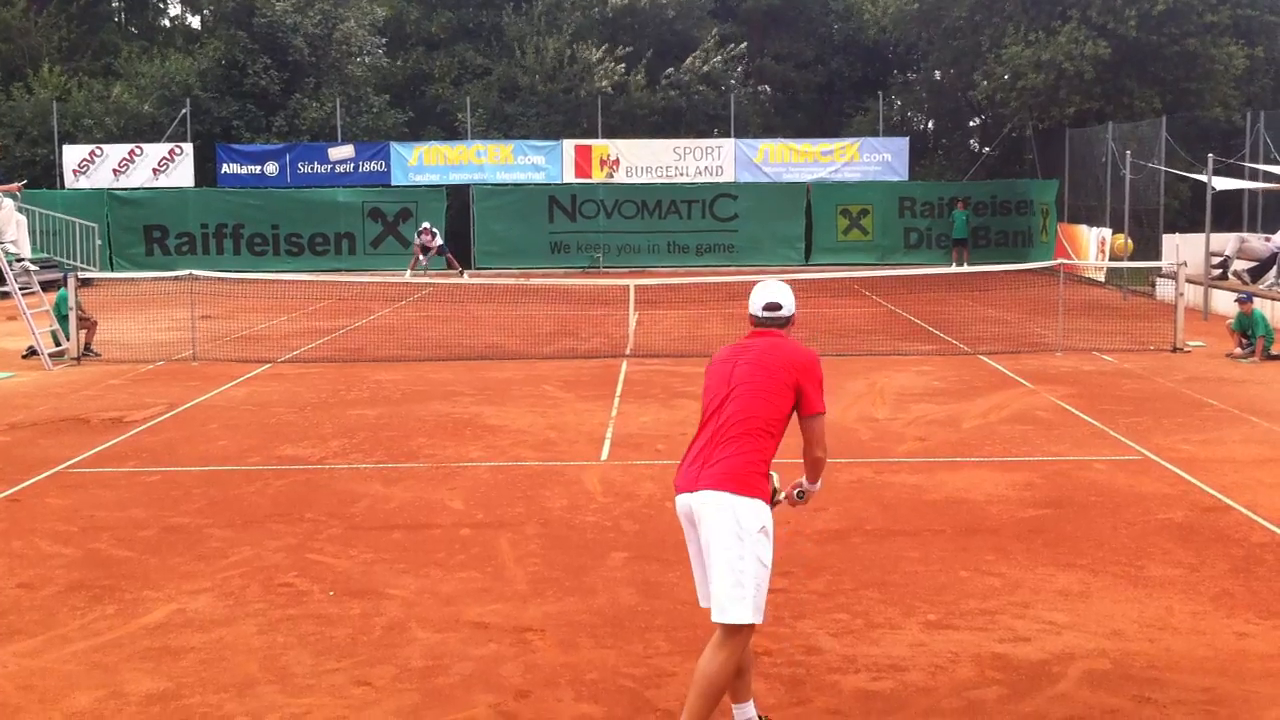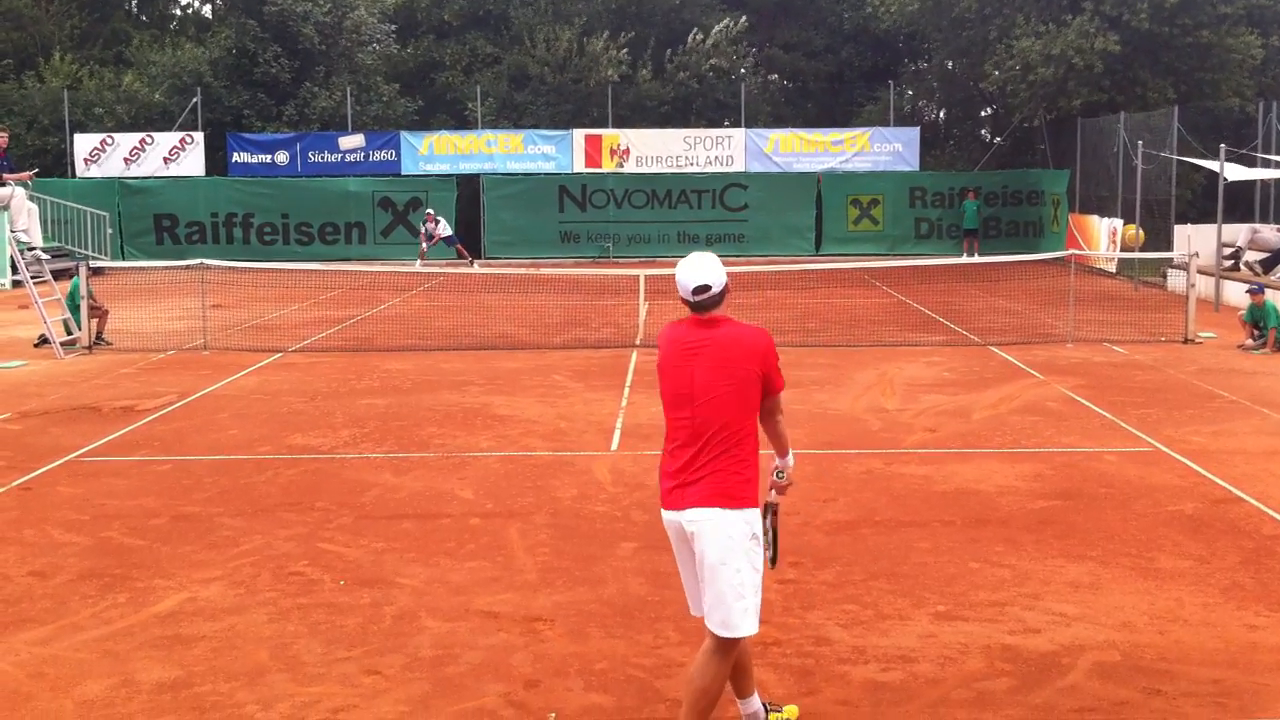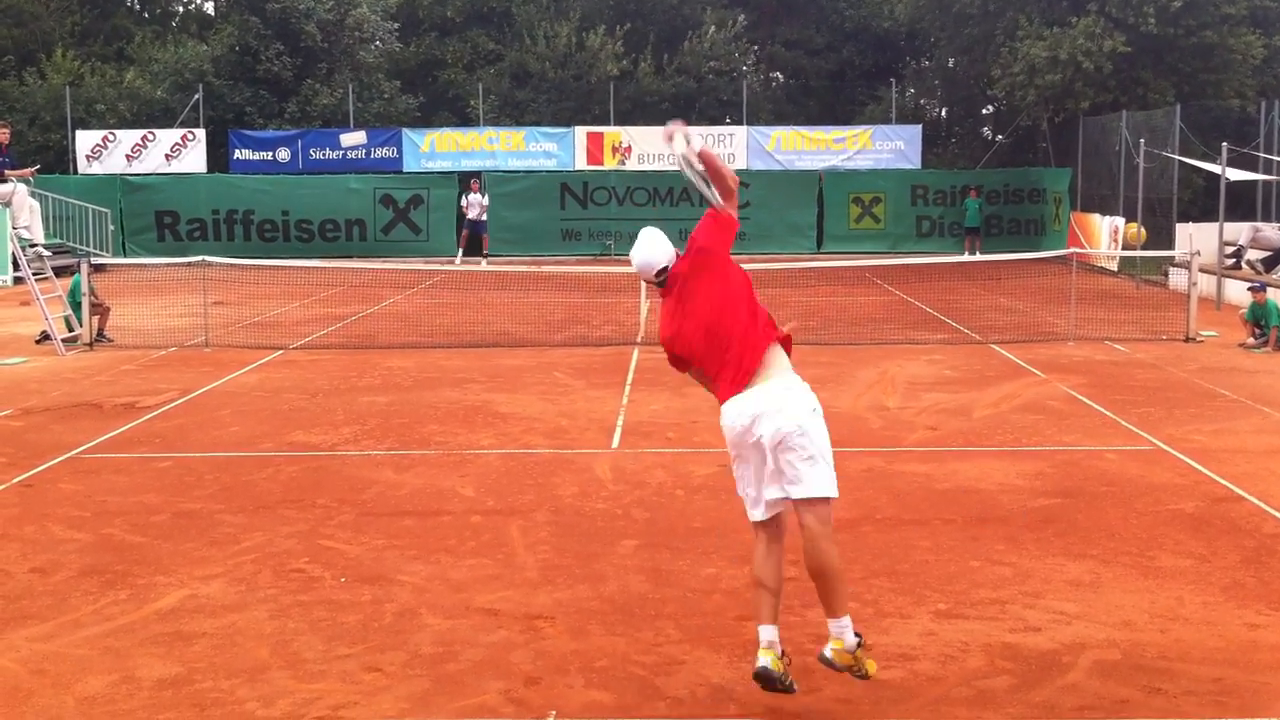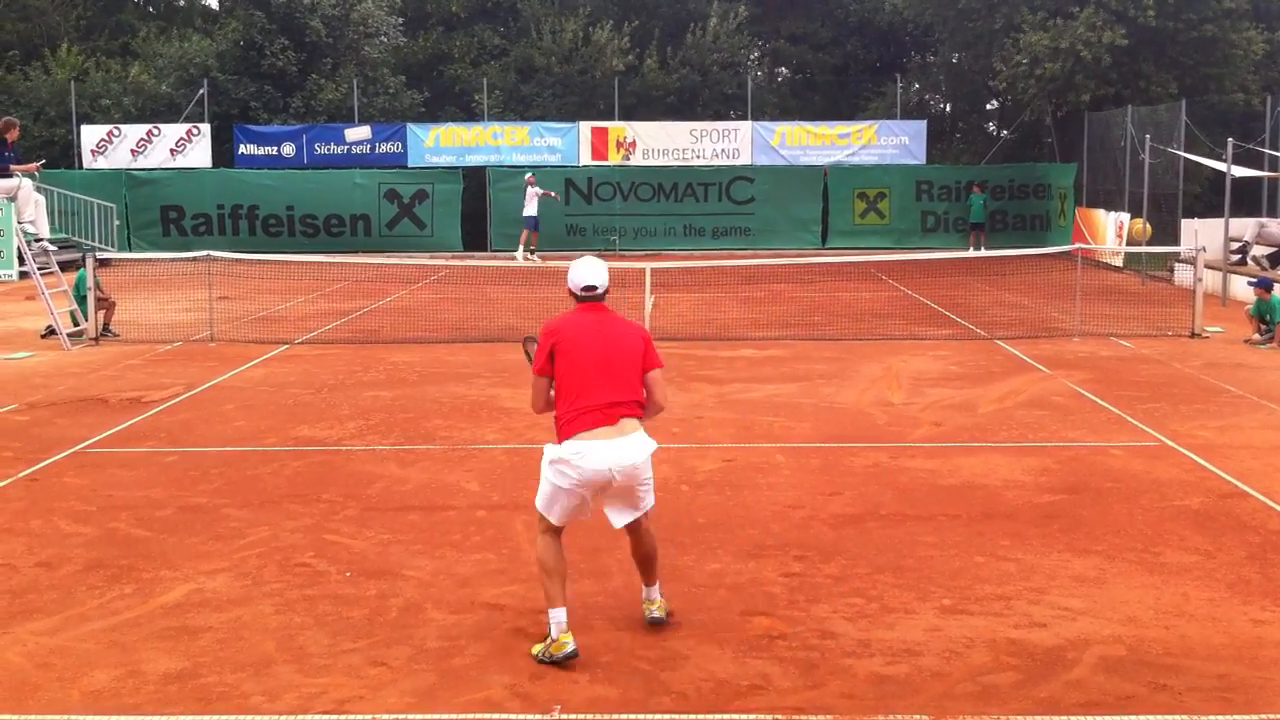
dt=1s
person 1, frame 1
left shoulder: (722, 357)
right shoulder: (802, 359)
right elbow: (816, 450)
right wrist: (808, 487)
left hip: (690, 490)
right hip: (734, 496)
left knee: (736, 619)
right knee: (735, 628)
person 1, frame 2
left shoulder: (671, 340)
right shoulder: (755, 342)
right elbow: (772, 415)
left wrist: (687, 281)
right wrist: (784, 460)
left hip: (676, 504)
right hip: (724, 509)
left knee: (729, 625)
right knee: (724, 636)
person 1, frame 3
left shoulder: (671, 327)
right shoulder: (707, 265)
right elbow: (728, 191)
right wrist: (701, 153)
left hip: (738, 415)
right hip: (785, 401)
left knee: (767, 532)
right knee: (817, 522)
left ankle: (770, 649)
right ankle: (842, 639)
person 1, frame 4
left shoulder: (555, 329)
right shoulder: (636, 332)
left elbow: (539, 403)
right elbow: (658, 401)
left hip: (580, 452)
right hip: (631, 447)
left knee: (549, 530)
right knee: (639, 525)
left ankle: (559, 637)
right ankle: (654, 602)
